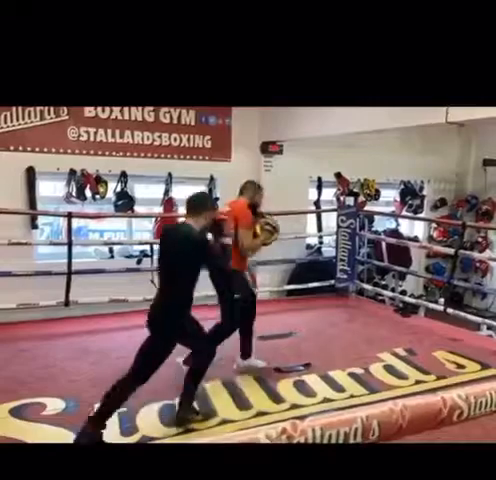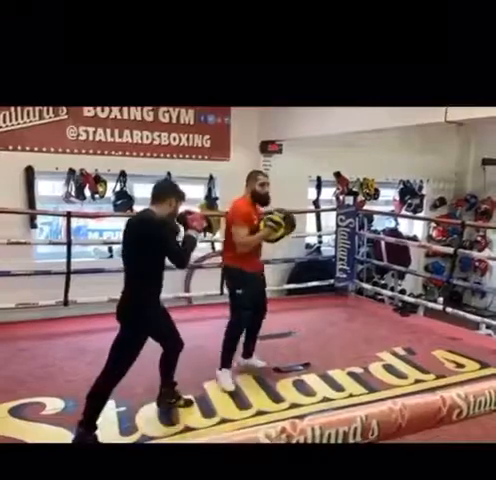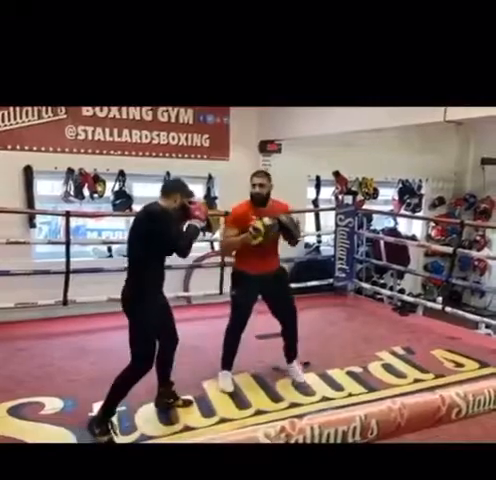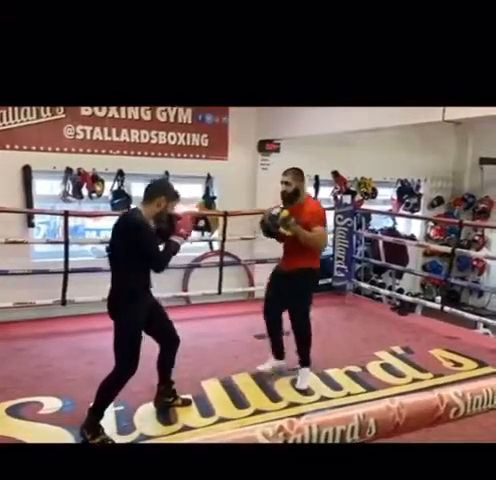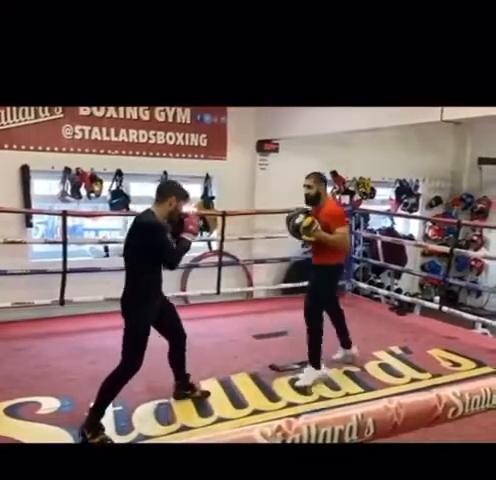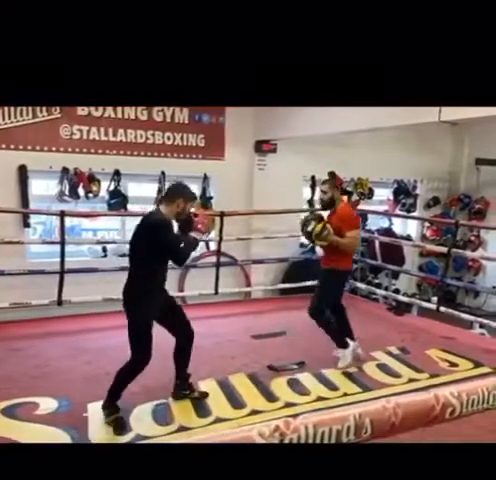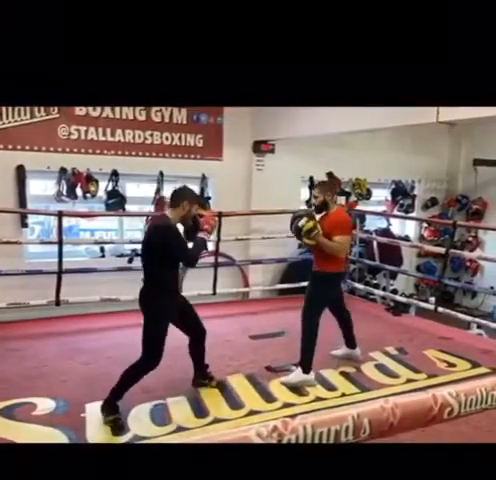
dt=0.4s
person 1, frame 1
left shoulder: (170, 231)
right shoulder: (196, 239)
right elbow: (220, 267)
left hip: (169, 311)
right hip: (170, 316)
left knee: (205, 351)
right knee: (137, 375)
left ankle: (185, 408)
right ankle: (91, 429)
person 1, frame 2
left shoulder: (140, 221)
right shoulder: (156, 224)
right elbow: (181, 260)
left wrist: (178, 227)
right wrist: (193, 231)
left hip: (148, 302)
right hip: (138, 307)
left knee: (174, 344)
right knee: (114, 370)
left ankle: (167, 394)
right ankle: (85, 432)
person 1, frame 3
left shoulder: (154, 214)
right shoulder: (158, 214)
left elbow: (168, 245)
right elbow: (182, 248)
left wrist: (185, 220)
right wrist: (196, 221)
left hip: (151, 292)
right hip: (140, 296)
left knee: (169, 340)
right knee: (142, 361)
left ankle: (165, 395)
right ankle: (102, 418)
person 1, frame 4
left shoulder: (141, 221)
right shoulder: (133, 223)
left elbow: (152, 252)
right elbow: (158, 263)
left wrist: (170, 232)
right wrist: (178, 237)
left hip: (141, 297)
right hip: (126, 302)
left knee: (170, 340)
right knee: (126, 367)
left ankle: (165, 394)
right ankle: (91, 425)
person 1, frame 5
left shoulder: (154, 222)
right shoulder: (148, 225)
left elbow: (164, 248)
right elbow: (171, 261)
left wrist: (179, 230)
right wrist: (188, 234)
left hip: (153, 295)
right hip: (138, 301)
left knee: (178, 338)
right knee: (131, 363)
left ankle: (183, 386)
right ankle: (92, 424)
person 1, frame 6
left shoulder: (159, 220)
right shoulder: (157, 222)
left elbow: (172, 245)
right elbow: (179, 257)
left wrist: (188, 229)
right wrist: (195, 234)
left hip: (156, 292)
right hip: (139, 296)
left knee: (186, 334)
right knee: (141, 357)
left ankle: (182, 386)
right ankle: (110, 405)
person 1, frame 7
left shoulder: (164, 224)
right shoulder: (165, 228)
left elbow: (178, 250)
right elbow: (189, 259)
left wrist: (197, 227)
right wrist: (204, 234)
left hip: (170, 294)
right hip: (156, 299)
left knee: (198, 332)
right knee: (151, 358)
left ankle: (201, 375)
right ankle: (110, 404)
person 2, frame 1
left shoulder: (233, 208)
right shoulder: (243, 212)
right elbow: (247, 248)
right wrist: (262, 238)
left hip: (228, 268)
right hip: (229, 271)
left knee: (249, 308)
right knee: (232, 321)
left ankle: (246, 357)
right ankle: (190, 361)
person 2, frame 2
left shoulder: (255, 208)
right shoulder: (241, 208)
right elbow: (242, 245)
left wrist: (268, 229)
right wrist: (266, 231)
left hip: (253, 269)
right hip: (238, 271)
left knee: (259, 312)
right knee: (240, 319)
left ankle: (247, 356)
right ankle: (224, 368)
person 2, frame 3
left shoulder: (282, 209)
right shoulder: (240, 212)
left elbow: (293, 241)
right elbow: (225, 246)
left wrist: (293, 232)
right wrist: (247, 236)
left hip: (273, 273)
right hip: (245, 275)
left knee: (289, 317)
right knee: (237, 322)
left ankle: (292, 362)
right ankle: (225, 371)
person 2, frame 4
left shoulder: (312, 209)
right shoulder: (287, 207)
left elbow: (320, 243)
left wrist: (294, 228)
right wrist: (275, 228)
left hip: (305, 271)
right hip: (284, 268)
left knee: (299, 319)
right knee: (270, 311)
left ankle: (304, 368)
right ankle: (278, 358)
person 2, frame 5
left shoulder: (333, 209)
right shoulder: (316, 208)
left elbow: (344, 242)
left wrist: (318, 233)
right wrist: (306, 232)
left hip: (329, 267)
right hip: (320, 265)
left knee: (312, 312)
right knee: (331, 307)
left ankle: (315, 367)
right ankle: (347, 348)
person 2, frame 6
left shoulder: (346, 213)
right shoulder: (333, 213)
left elbow: (354, 244)
left wrist: (330, 238)
right wrist: (318, 236)
left hip: (338, 270)
right hip: (330, 268)
left knee: (316, 310)
right knee: (333, 306)
left ankle: (345, 346)
right ankle: (351, 345)
person 2, frame 7
left shoulder: (340, 218)
right shoulder: (326, 217)
left elbow: (341, 251)
left wrist: (318, 238)
right wrist: (310, 237)
left hip: (327, 275)
right hip: (325, 272)
left knee: (309, 317)
right knee: (339, 309)
left ankle: (305, 371)
right ankle: (352, 348)
